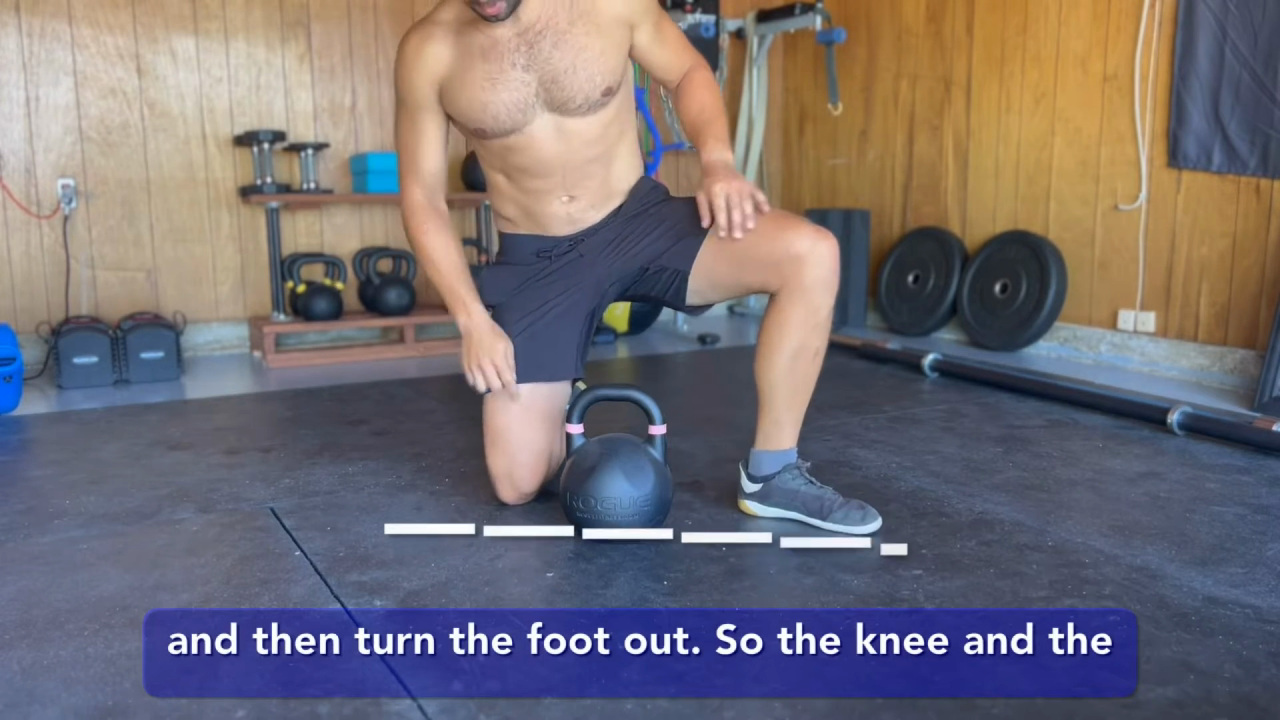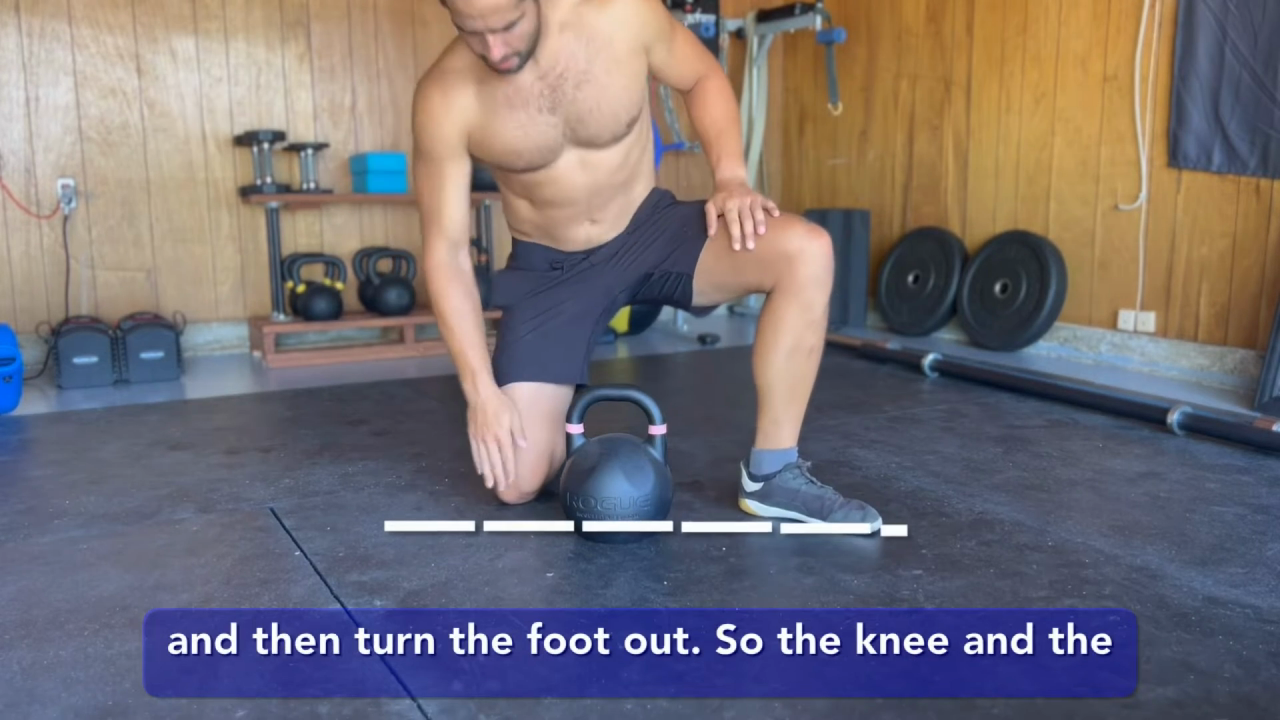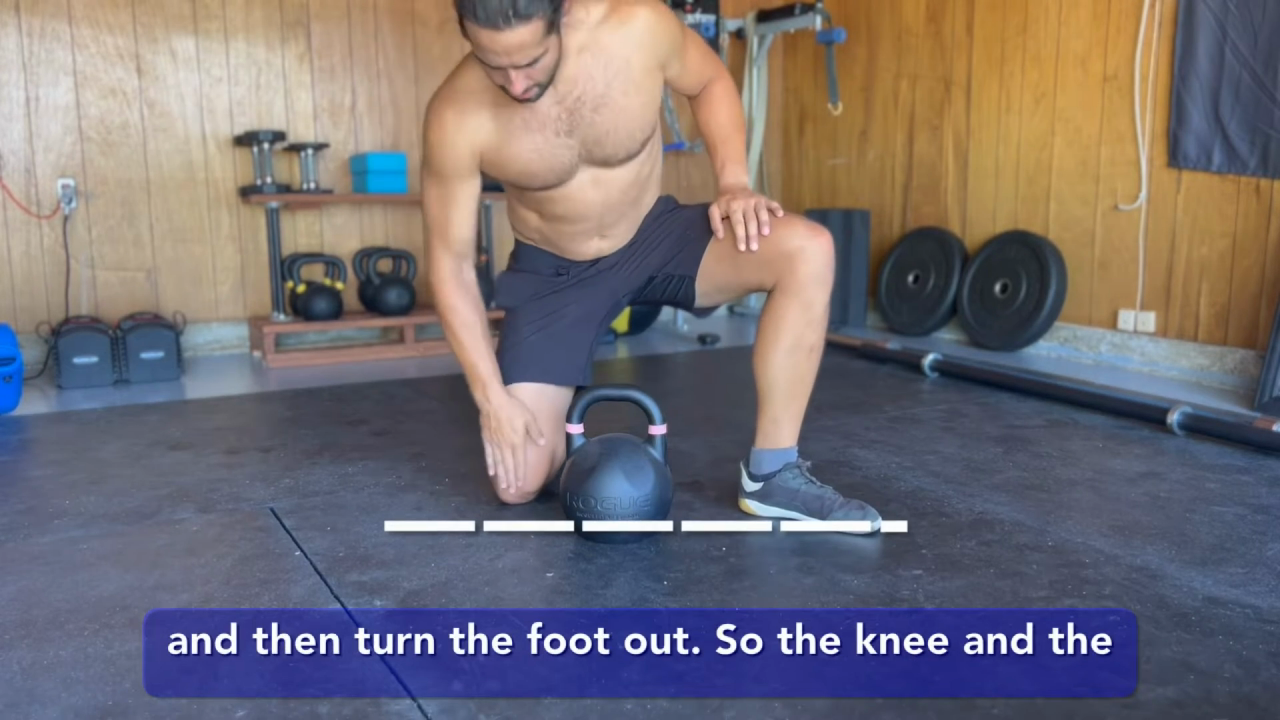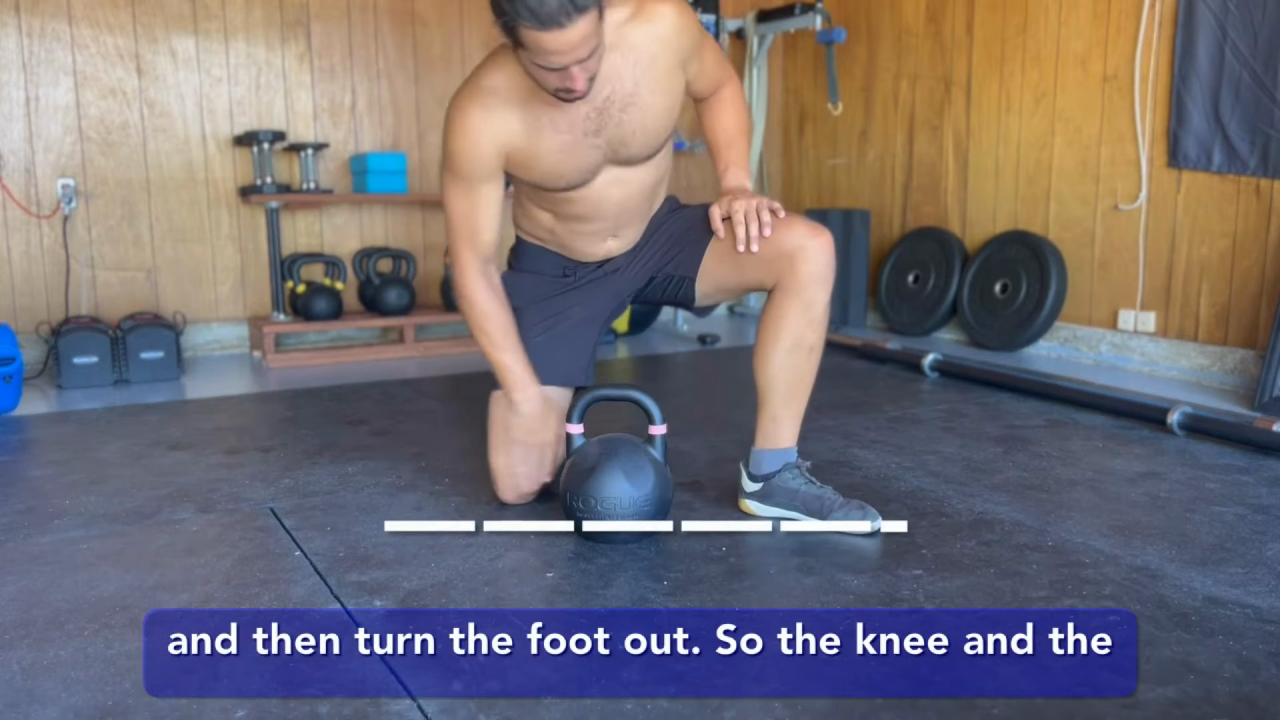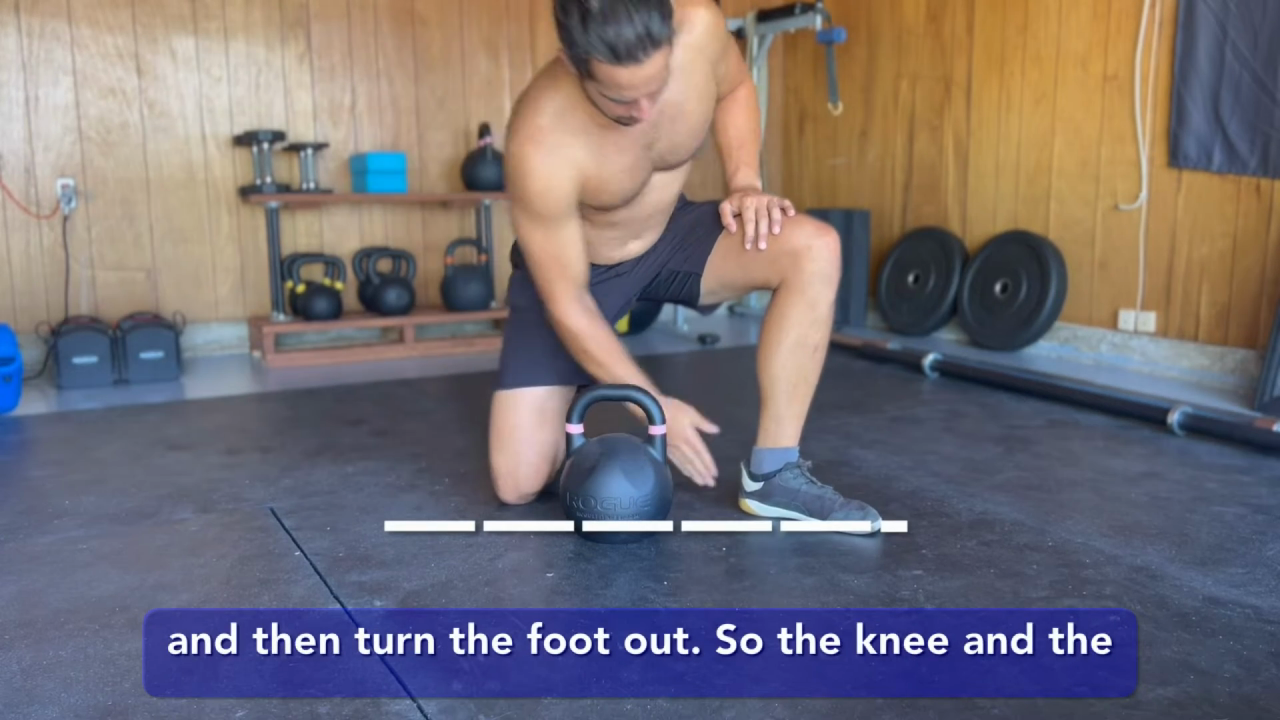
dt=0.2s
person 1, frame 1
right shoulder: (429, 50)
left elbow: (688, 72)
right elbow: (422, 196)
left wrist: (717, 158)
right wrist: (472, 319)
left hip: (639, 221)
right hip: (537, 263)
left knee: (811, 253)
right knee: (517, 484)
left ankle: (771, 473)
right ankle: (559, 406)
person 1, frame 2
right shoulder: (445, 97)
left elbow: (703, 78)
right elbow: (446, 253)
left wrist: (731, 177)
right wrist: (480, 390)
left hip: (650, 228)
right hip: (550, 269)
left knee: (806, 251)
right knee: (516, 484)
left ankle: (771, 473)
right ankle: (561, 408)
person 1, frame 3
right shoulder: (458, 115)
left elbow: (712, 82)
right elbow: (451, 263)
left wrist: (734, 183)
right wrist: (491, 396)
left hip: (655, 234)
right hip: (553, 274)
left knee: (807, 248)
right knee: (516, 483)
left ankle: (771, 472)
right ankle: (564, 415)
person 1, frame 4
right shoulder: (480, 115)
left elbow: (720, 88)
right elbow: (474, 267)
left wrist: (736, 184)
right wrist: (522, 396)
left hip: (659, 236)
right hip: (556, 273)
left knee: (807, 248)
right knee: (518, 483)
left ankle: (771, 473)
right ankle: (571, 420)
person 1, frame 5
right shoulder: (540, 142)
left elbow: (735, 88)
right elbow: (566, 301)
left wrist: (745, 183)
right wrist: (653, 407)
left hip: (669, 235)
right hip: (573, 270)
left knee: (814, 247)
right knee: (517, 485)
left ankle: (772, 472)
